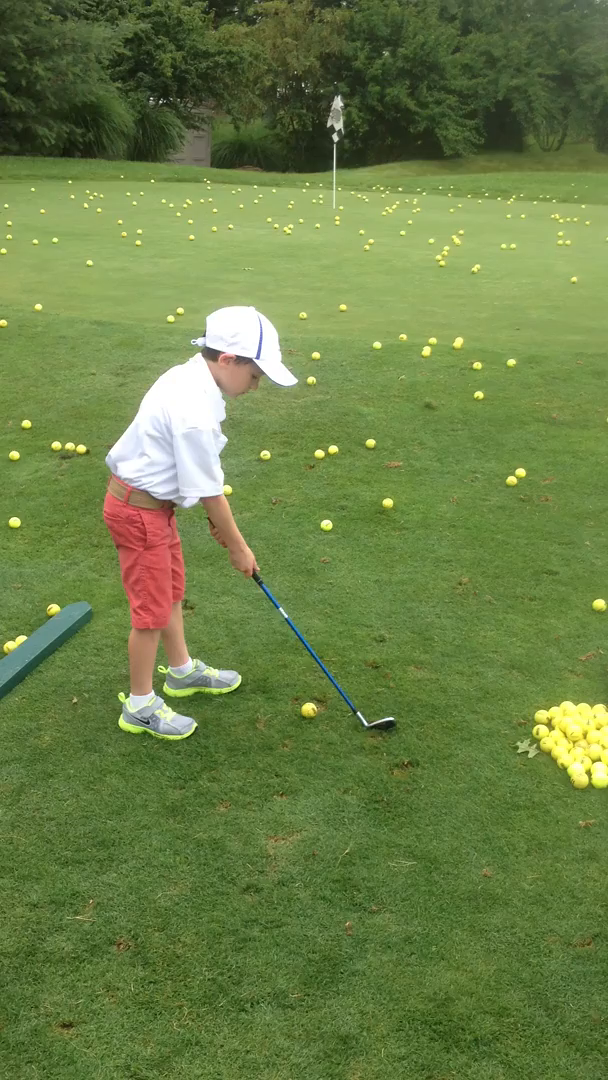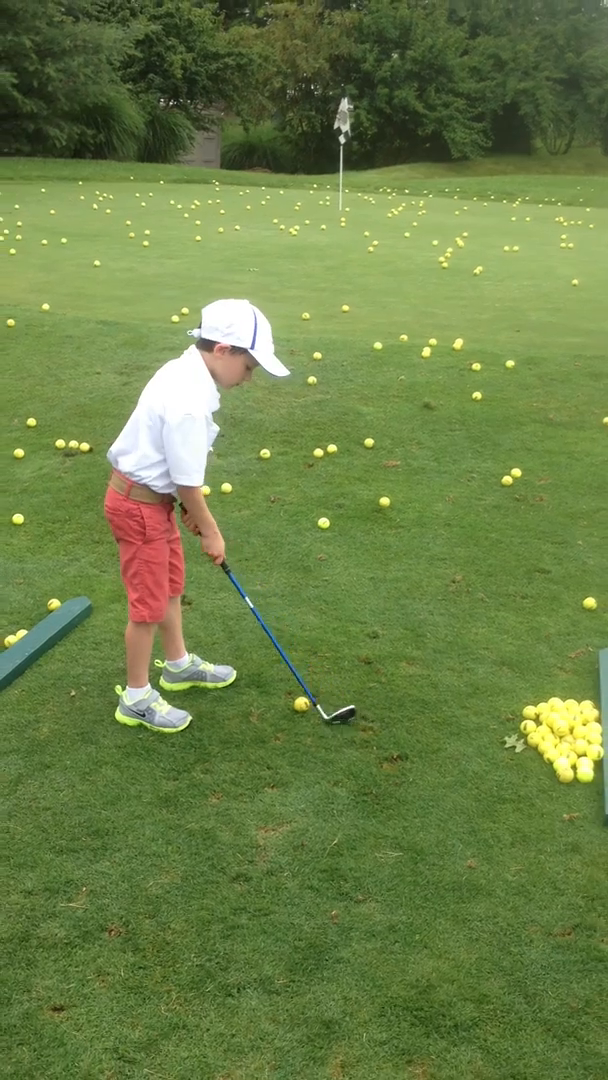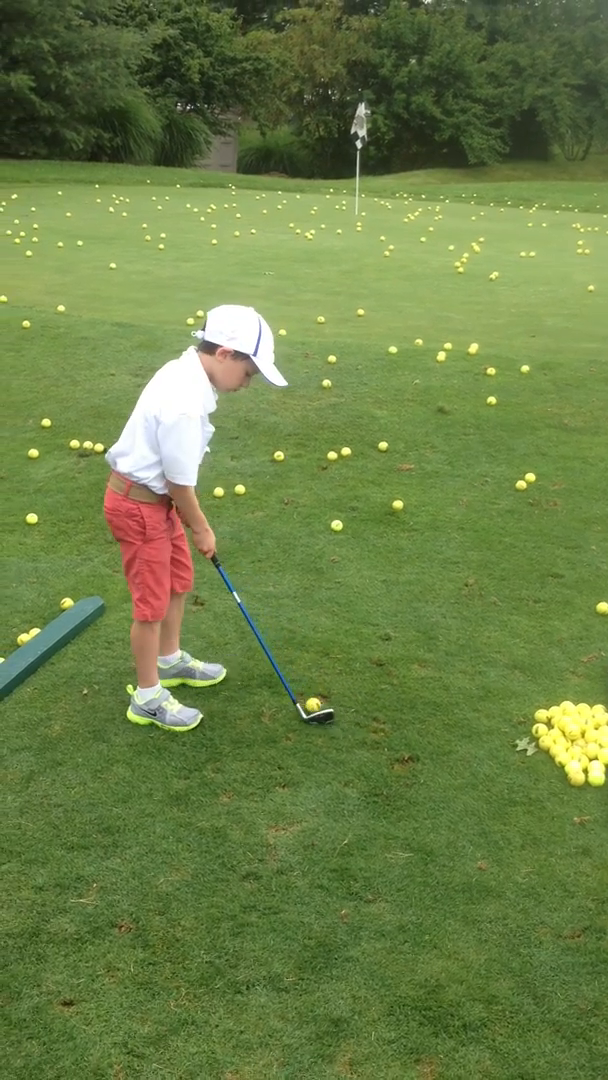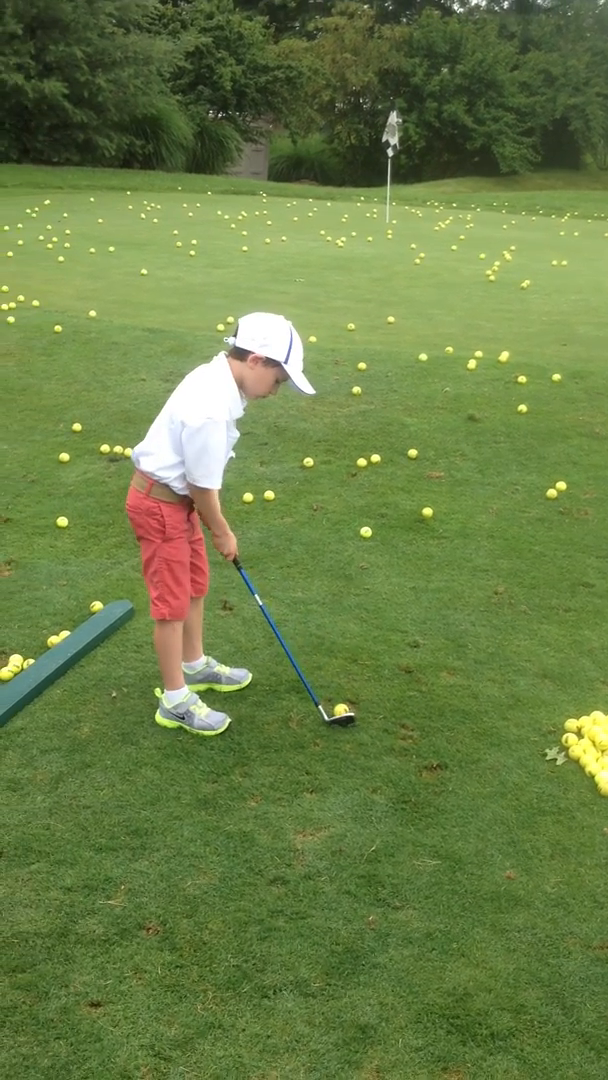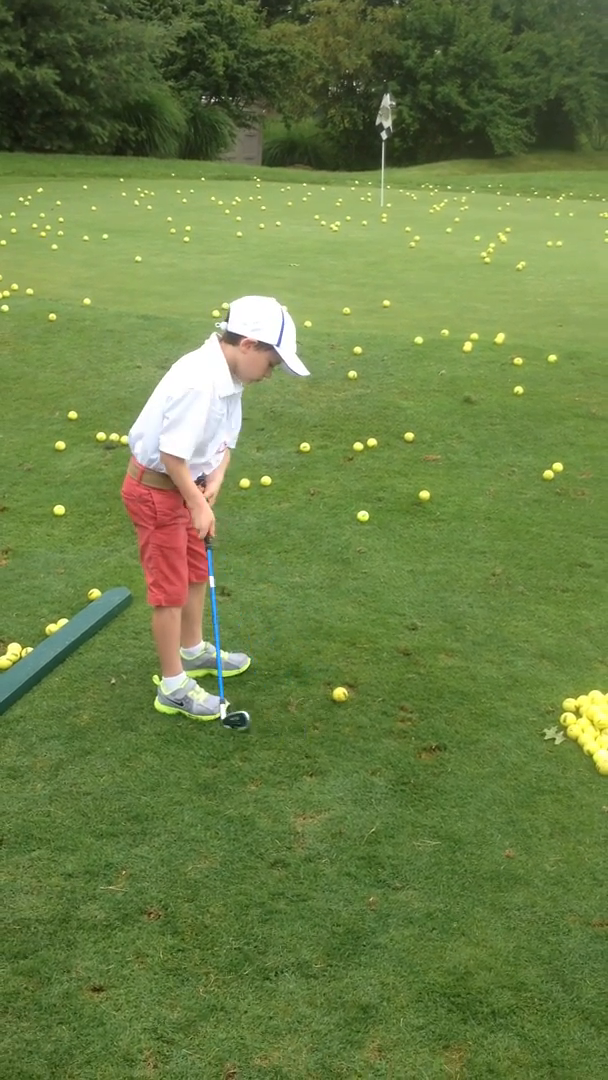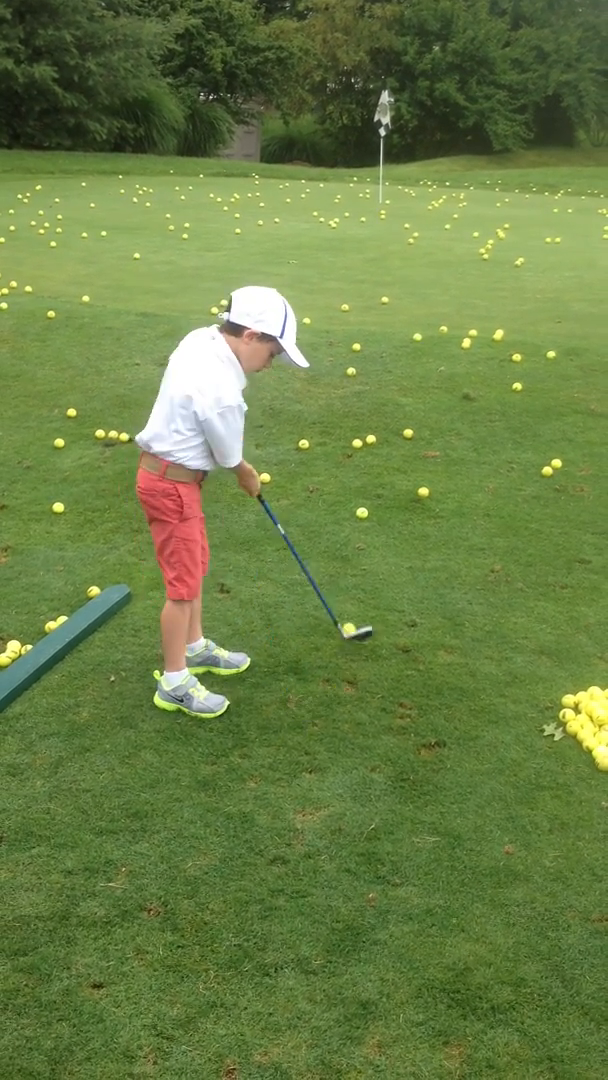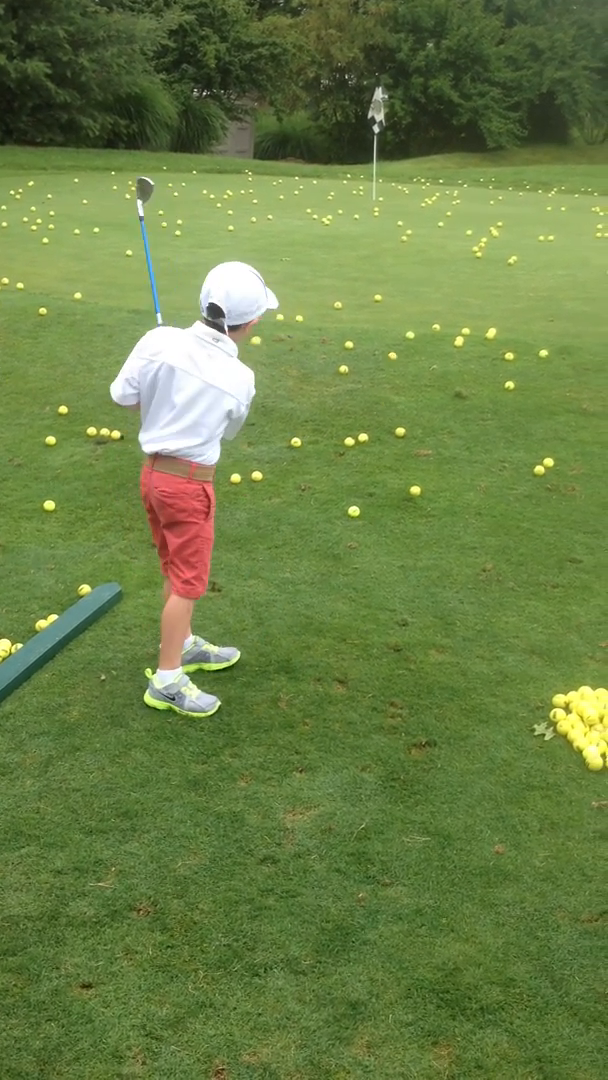
dt=0.4s
person 1, frame 1
left shoulder: (188, 376)
right shoulder: (195, 413)
right elbow: (207, 493)
left wrist: (219, 518)
right wrist: (239, 547)
left hip: (150, 500)
right hip: (137, 510)
left knee: (171, 591)
right knee: (151, 607)
left ankle: (182, 671)
right ankle: (139, 705)
person 1, frame 2
left shoulder: (184, 371)
right shoulder: (187, 402)
right elbow: (186, 481)
left wrist: (193, 508)
right wrist: (210, 532)
left hip: (153, 494)
right hip: (138, 503)
left knee: (170, 585)
right knee: (148, 601)
left ankle: (179, 664)
right ankle: (135, 698)
person 1, frame 3
left shoulder: (185, 372)
right shoulder: (184, 403)
right elbow: (180, 481)
left wrist: (191, 512)
right wrist: (201, 528)
left hip: (156, 495)
right hip: (137, 504)
left knee: (178, 581)
right knee: (151, 601)
left ankle: (170, 660)
right ankle: (147, 696)
person 1, frame 4
left shoulder: (216, 378)
right shoulder: (212, 408)
right elbow: (199, 484)
left wrist: (215, 496)
right wrist: (222, 531)
left hip: (178, 496)
right hip: (159, 503)
left knee: (195, 586)
right knee: (172, 601)
left ankle: (195, 665)
right ankle: (174, 700)
person 1, frame 5
left shoulder: (229, 378)
right shoulder: (200, 381)
left elbow: (225, 439)
right elbow: (171, 453)
left wrist: (215, 480)
right wrist: (198, 504)
left hip: (184, 486)
right hip: (154, 489)
left knee: (197, 572)
right knee: (170, 589)
left ankle: (195, 650)
right ankle: (173, 686)
person 1, frame 6
left shoulder: (197, 341)
right shoulder: (222, 391)
right elbow: (226, 459)
right wrist: (248, 478)
left hip: (166, 469)
right hip: (171, 482)
left knee: (192, 566)
right knee: (183, 580)
left ankle: (194, 647)
right ankle: (173, 682)
person 1, frame 7
left shoulder: (159, 341)
right shoulder: (239, 380)
left elbow: (123, 395)
left hip: (153, 470)
right hip: (189, 482)
left knee: (176, 569)
right knee: (188, 580)
left ankle: (183, 645)
right ankle: (166, 680)
